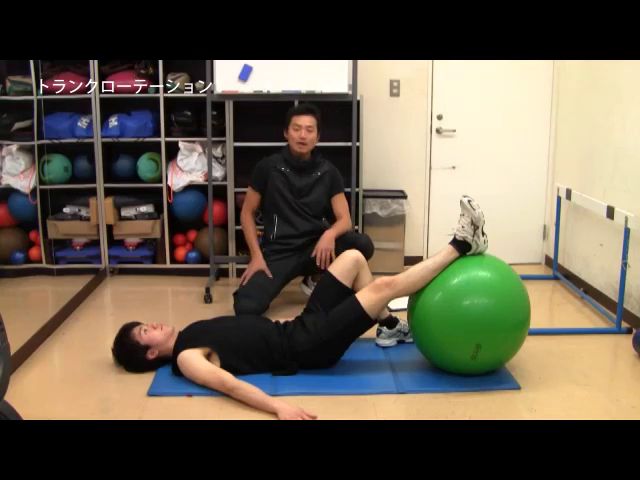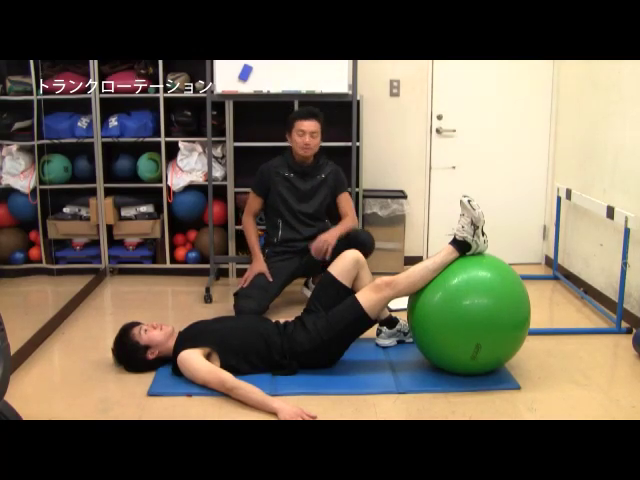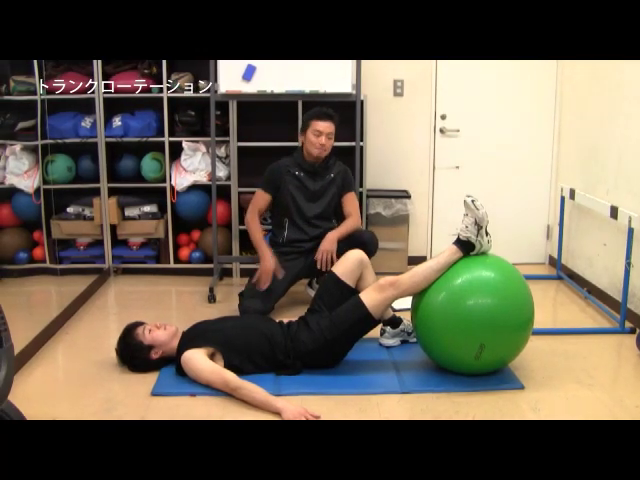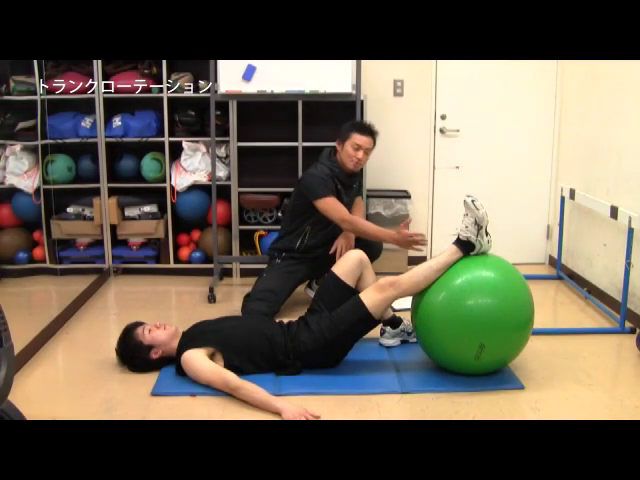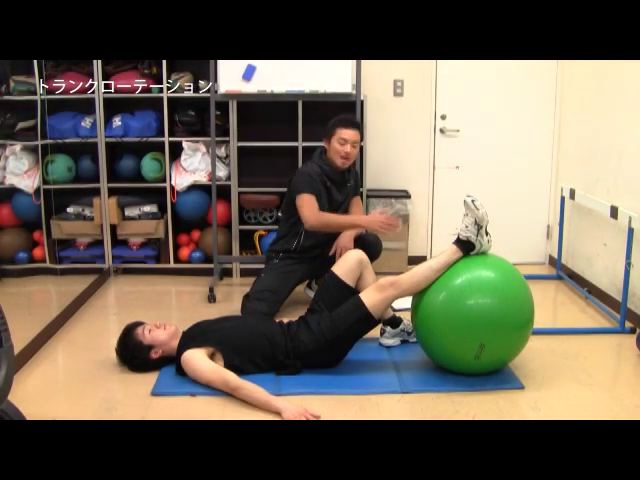
dt=1s
person 1, frame 1
left shoulder: (189, 334)
right shoulder: (186, 358)
right elbow: (227, 382)
right wrist: (277, 406)
left hip: (298, 327)
right hip: (306, 348)
left knee: (353, 257)
right knee: (384, 286)
right ankle: (461, 245)
person 1, frame 2
left shoulder: (190, 333)
right shoulder: (186, 359)
right elbow: (228, 383)
right wrist: (278, 406)
left hip: (297, 327)
right hip: (305, 348)
left knee: (354, 257)
right knee: (384, 285)
right ankle: (461, 244)
person 1, frame 3
left shoulder: (194, 333)
right shoulder: (190, 358)
right elbow: (231, 383)
right wrist: (281, 406)
left hip: (301, 327)
right hip: (309, 348)
left knee: (357, 256)
right knee: (388, 286)
right ankle: (465, 244)
person 1, frame 4
left shoulder: (194, 333)
right shoulder: (190, 358)
right elbow: (231, 382)
right wrist: (281, 406)
left hip: (301, 327)
right hip: (309, 348)
left knee: (357, 257)
right knee: (387, 286)
right ankle: (464, 245)
person 1, frame 5
left shoulder: (193, 333)
right shoulder: (190, 358)
right elbow: (230, 382)
right wrist: (282, 405)
left hip: (302, 327)
right hip: (309, 348)
left knee: (357, 257)
right knee: (388, 286)
right ankle: (465, 244)
person 2, frame 1
left shoulder: (328, 172)
right shoulder: (267, 167)
left elbow: (345, 220)
right elbow: (247, 213)
left wrist: (330, 234)
right wrist: (256, 255)
left hip: (316, 247)
right hip: (278, 251)
left knee: (363, 245)
right knee: (246, 308)
left ankle: (317, 279)
person 2, frame 2
left shoulder: (332, 173)
right shoulder: (270, 171)
left elbow: (351, 219)
right elbow: (249, 217)
left wrist: (333, 233)
right wrist: (257, 258)
left hip: (317, 250)
right hip: (280, 253)
left knee: (364, 240)
right knee: (246, 309)
left ankle: (317, 281)
person 2, frame 3
left shoulder: (340, 172)
right shoulder: (280, 170)
left elbow: (354, 218)
right elbow: (252, 215)
left wrist: (333, 235)
right wrist: (265, 255)
left hip: (322, 247)
right hip: (286, 252)
left knee: (368, 240)
right knee: (251, 308)
person 2, frame 4
left shoulder: (354, 174)
right shoulder: (317, 177)
left elbow: (357, 216)
right elbow: (345, 220)
left wrist: (348, 234)
right wrist: (394, 237)
left hip: (326, 249)
right hip: (292, 255)
left knee: (372, 246)
right knee: (255, 312)
left ankle: (322, 283)
person 2, frame 5
left shoulder: (350, 174)
right shoulder: (308, 175)
left elbow: (355, 216)
right elbow: (312, 220)
left wrist: (348, 233)
right wrist: (364, 221)
left hip: (326, 249)
right hip: (291, 255)
left knee: (371, 244)
right knee: (254, 313)
left ankle: (322, 284)
